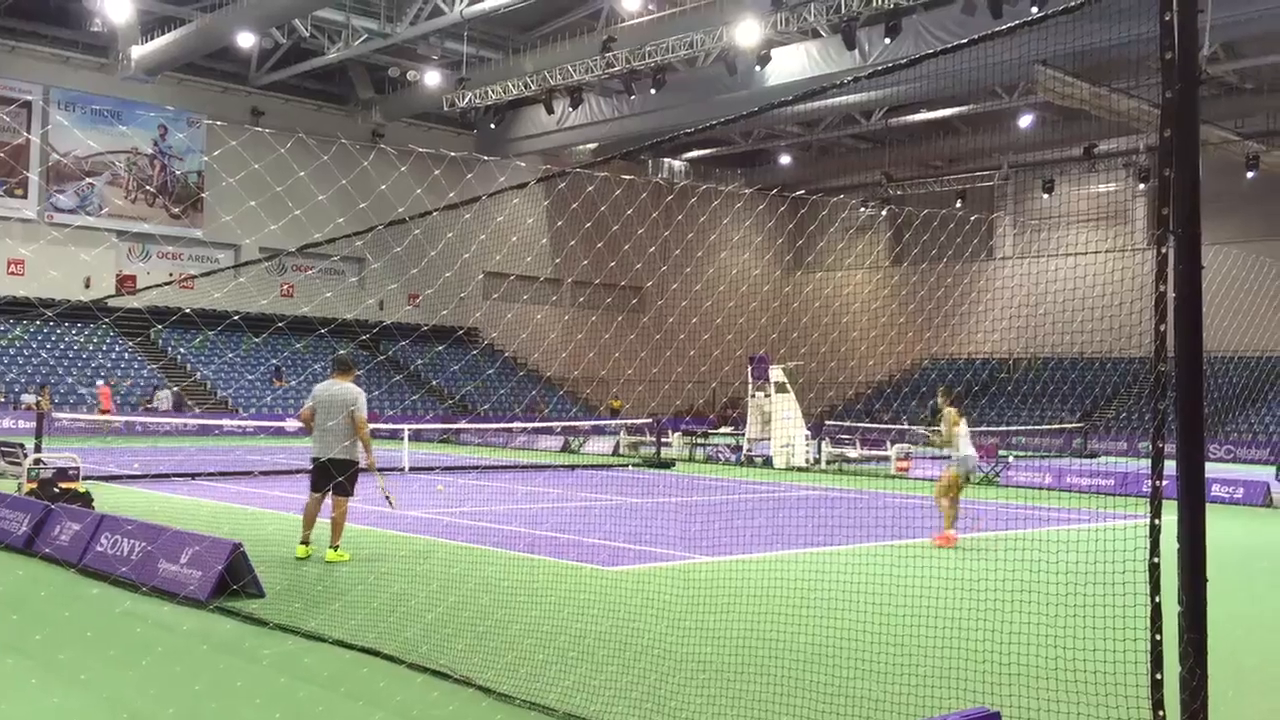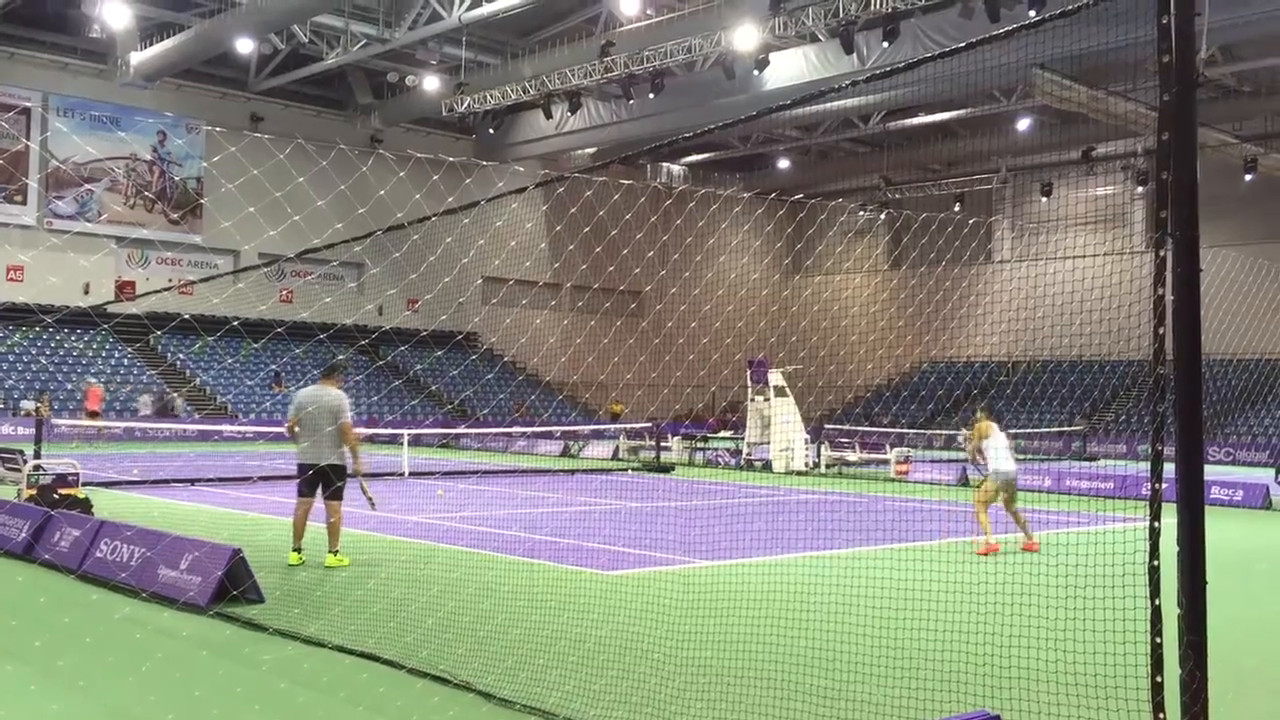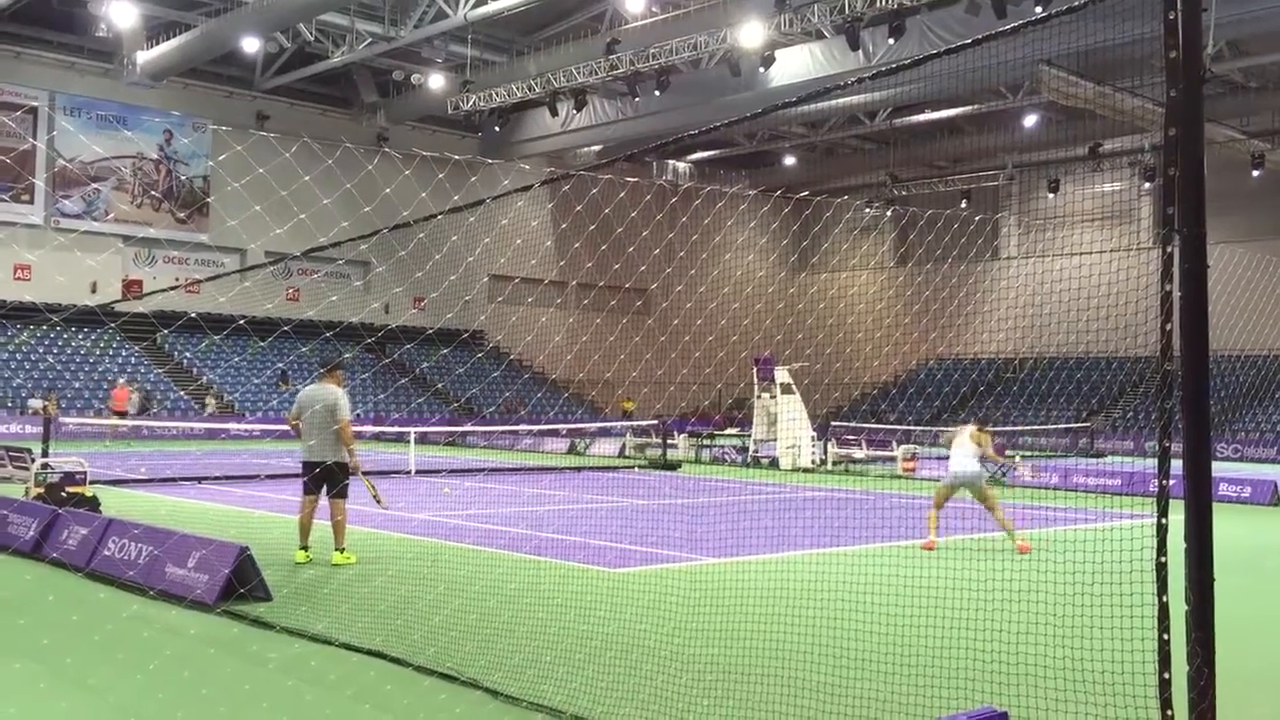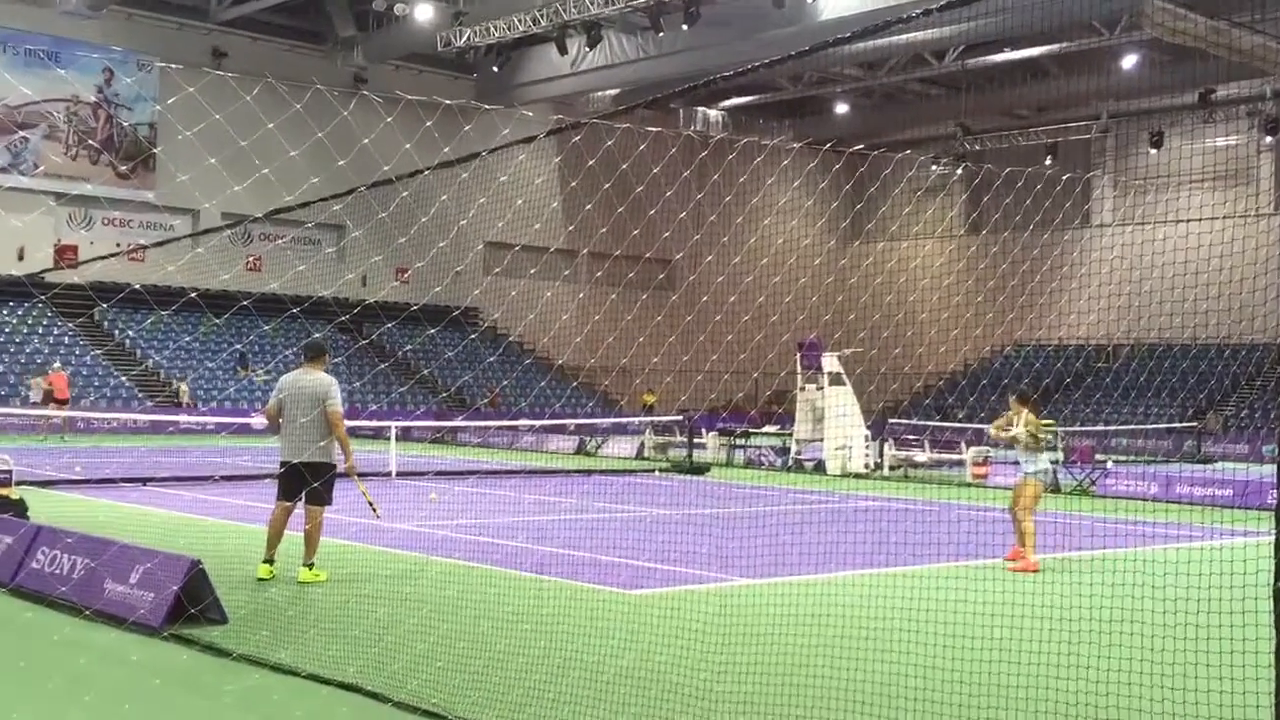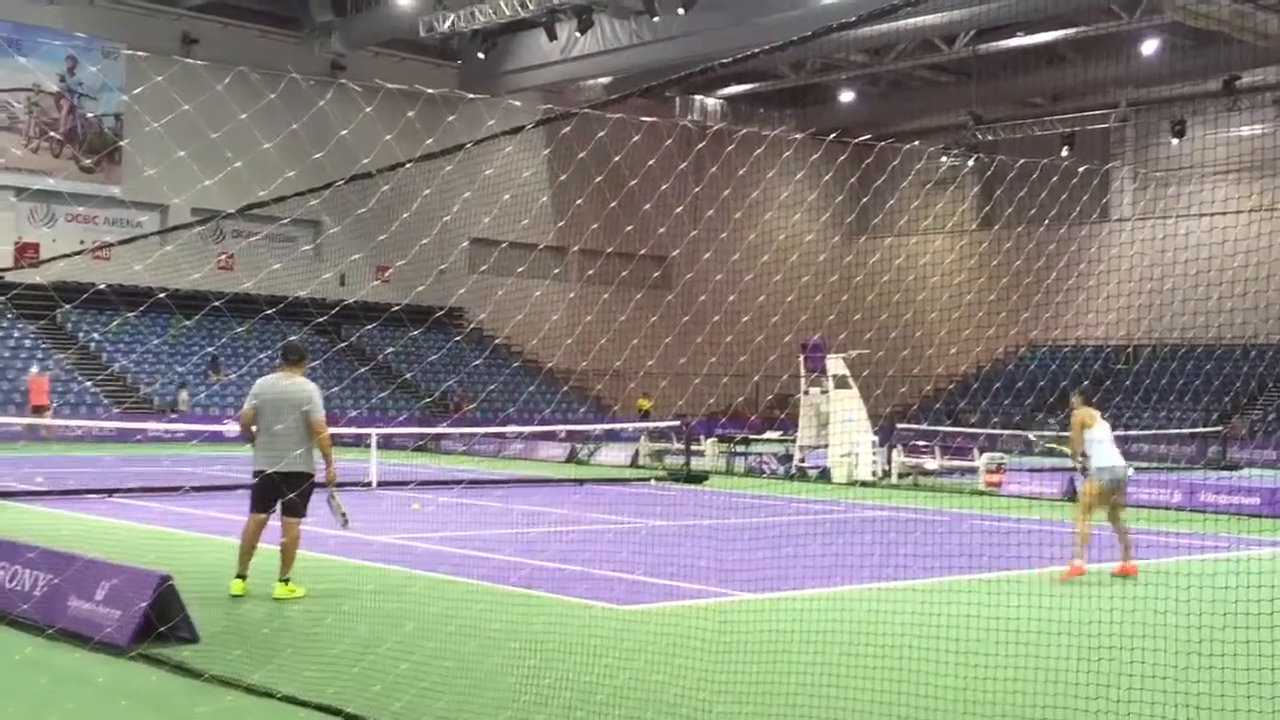
dt=0.7s
person 1, frame 1
left shoulder: (319, 389)
right shoulder: (356, 392)
left elbow: (305, 416)
right elbow: (361, 425)
right wrist: (369, 454)
left hip: (319, 453)
right hip: (346, 454)
left knee: (314, 498)
right knee: (340, 502)
left ankle: (303, 544)
right ankle: (333, 549)
person 1, frame 2
left shoulder: (301, 394)
right shoulder: (339, 397)
left elbow: (290, 425)
right elbow: (347, 431)
right wrist: (356, 459)
left hip: (306, 459)
right hip: (334, 460)
left knee: (303, 504)
right knee: (333, 506)
right ankle: (333, 554)
person 1, frame 3
left shoulder: (304, 393)
right shoulder: (339, 394)
left elbow: (292, 421)
right elbow: (344, 427)
right wrist: (353, 456)
left hip: (310, 457)
right hip: (335, 458)
left knee: (308, 502)
right knee: (337, 503)
right ankle: (339, 551)
person 1, frame 4
left shoulder: (285, 380)
right shoulder: (328, 382)
left elbow: (270, 414)
right elbow: (336, 421)
right wrist: (348, 456)
left hip: (289, 455)
right hip: (320, 457)
left knee: (282, 507)
right knee: (314, 511)
left ankle: (267, 563)
right ankle: (307, 568)
person 1, frame 5
left shoulder: (261, 384)
right shoulder: (309, 389)
left elbow: (244, 421)
right elbow: (319, 430)
right wrist: (330, 465)
left hip: (264, 465)
right hip: (298, 466)
left knee: (256, 519)
right knee: (291, 524)
left ankle: (240, 578)
right ankle: (284, 583)
